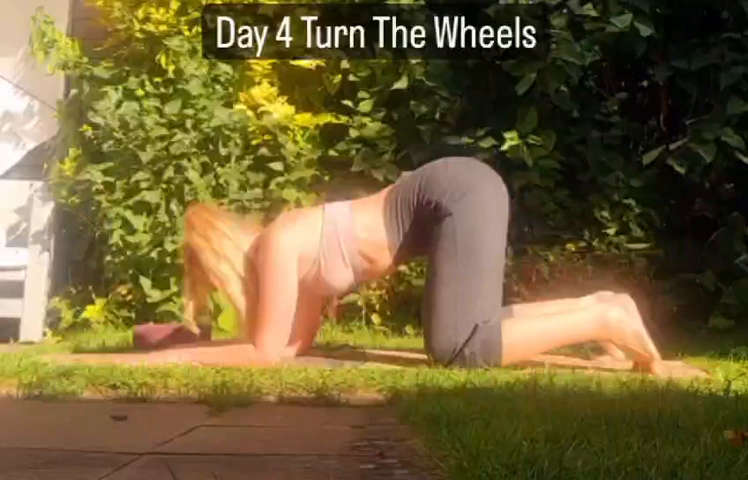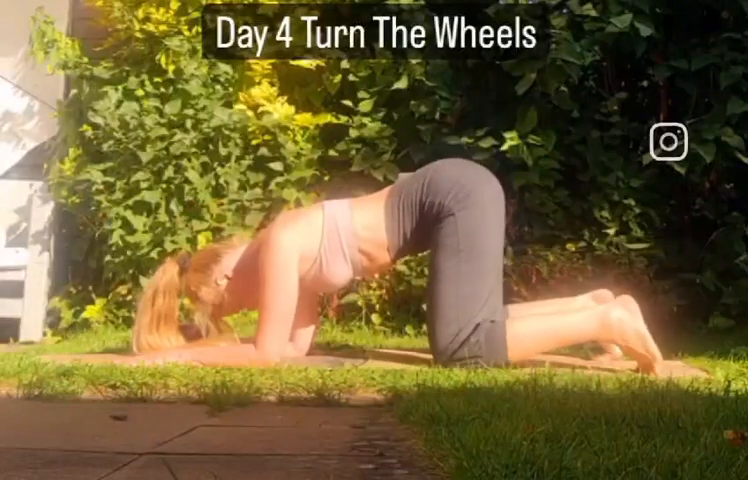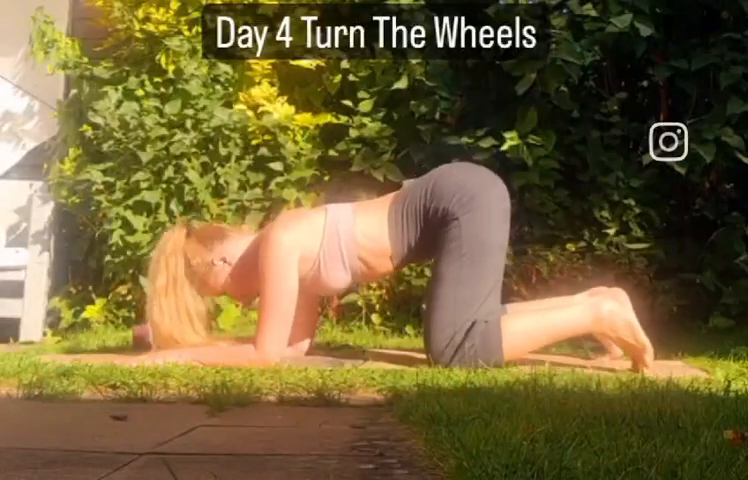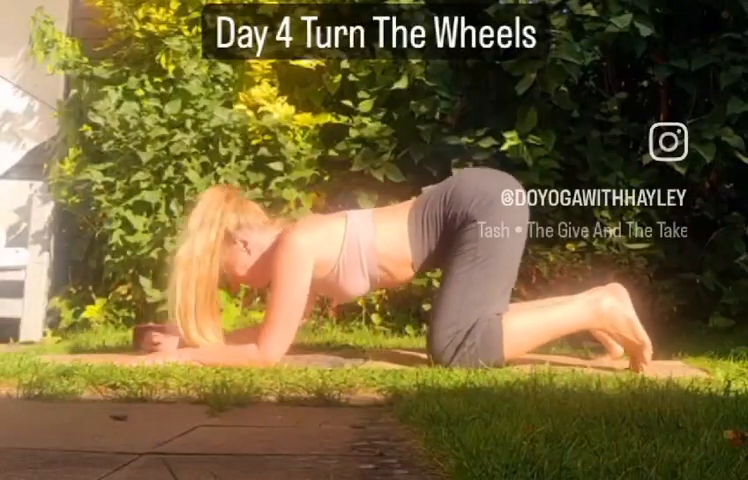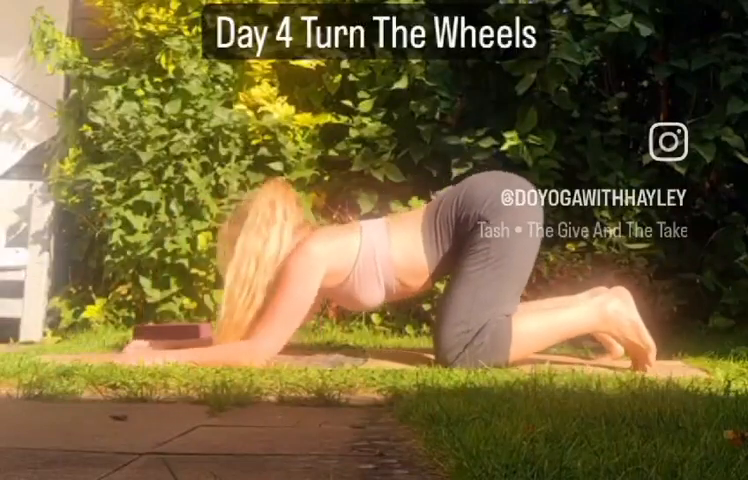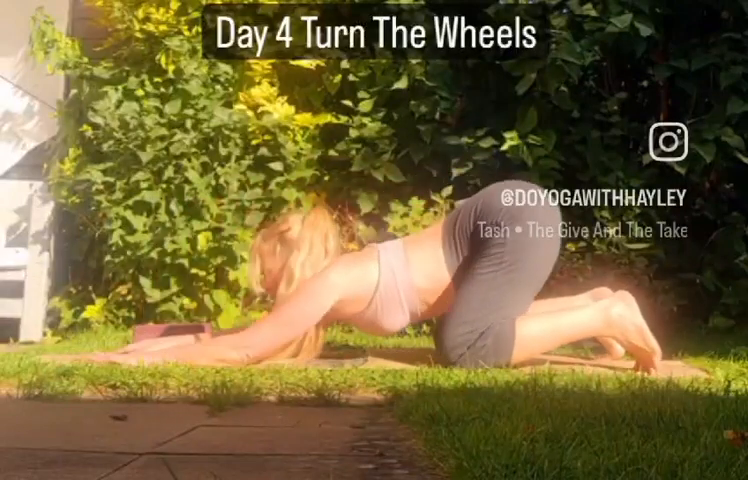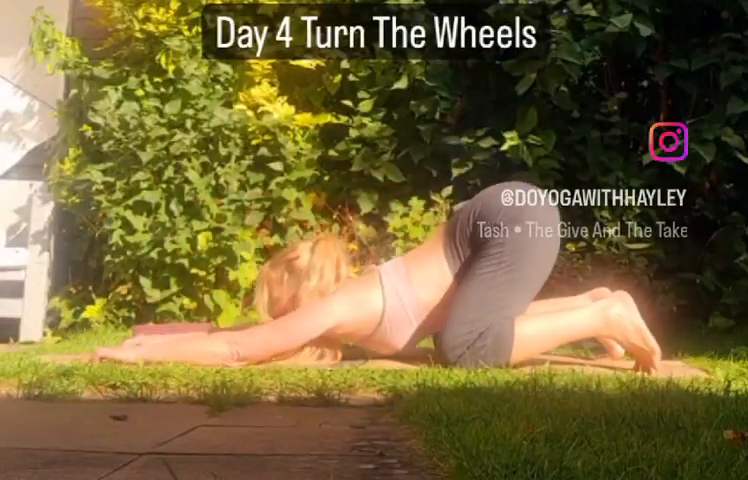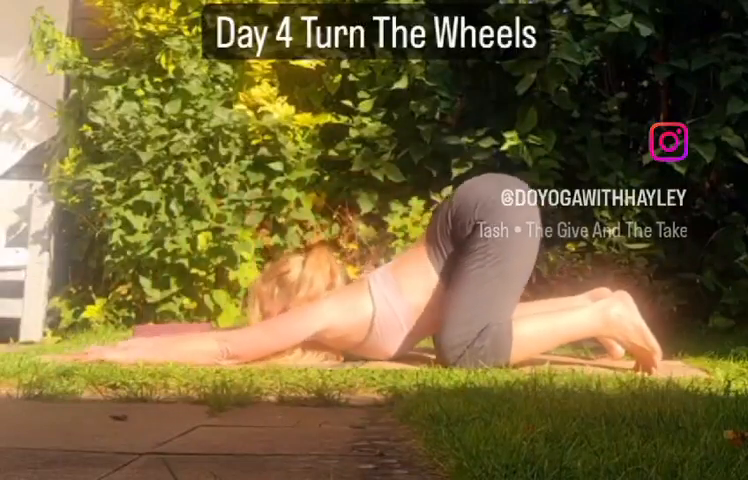
dt=0.4s
person 1, frame 1
left shoulder: (277, 248)
right shoulder: (296, 255)
left elbow: (267, 353)
right elbow: (293, 344)
left wrist: (186, 357)
right wrist: (188, 339)
left hip: (459, 192)
right hip: (459, 191)
left knee: (457, 348)
right knee: (467, 325)
left ankle: (606, 320)
right ankle: (593, 304)
person 1, frame 2
left shoulder: (277, 249)
right shoulder: (295, 259)
left elbow: (267, 354)
right elbow: (294, 346)
left wrist: (184, 356)
right wrist: (203, 341)
left hip: (458, 193)
right hip: (456, 194)
left knee: (460, 344)
right knee: (468, 321)
left ankle: (608, 321)
right ankle: (589, 303)
person 1, frame 3
left shoulder: (276, 247)
right shoulder: (294, 253)
left elbow: (267, 355)
right elbow: (295, 344)
left wrist: (183, 355)
right wrist: (195, 343)
left hip: (465, 200)
right hip: (464, 197)
left knee: (453, 348)
right knee: (468, 325)
left ankle: (598, 315)
right ankle: (592, 301)
person 1, frame 4
left shoulder: (293, 247)
right shoulder: (299, 244)
left elbow: (267, 354)
right elbow: (273, 331)
left wrist: (187, 356)
right wrist: (191, 339)
left hip: (483, 205)
right hip: (478, 202)
left knee: (454, 346)
right knee: (472, 326)
left ankle: (597, 310)
right ankle: (596, 300)
person 1, frame 5
left shoulder: (310, 255)
right shoulder: (315, 255)
left elbow: (257, 352)
right elbow: (258, 333)
left wrist: (169, 358)
right wrist: (169, 344)
left hip: (500, 209)
right hip: (493, 207)
left knee: (462, 347)
right knee: (473, 325)
left ankle: (602, 312)
right ankle: (590, 301)
person 1, frame 6
left shoulder: (331, 283)
right shoulder: (337, 282)
left elbow: (239, 350)
right elbow: (254, 336)
left wrist: (148, 359)
right wrist: (166, 341)
left hip: (518, 217)
right hip: (506, 216)
left knee: (465, 346)
right knee: (480, 323)
left ankle: (602, 317)
right ankle: (595, 301)
person 1, frame 7
left shoulder: (337, 308)
right shoulder: (346, 301)
left elbow: (235, 348)
right elbow: (241, 331)
left wrist: (142, 353)
right wrist: (160, 336)
left hip: (517, 217)
right hip: (505, 218)
left knee: (464, 347)
right knee: (481, 324)
left ankle: (604, 318)
right ankle: (593, 303)
person 1, frame 8
left shoulder: (327, 315)
right shoulder: (337, 312)
left elbow: (227, 349)
right elbow: (233, 333)
left wrist: (130, 356)
right wrist: (149, 339)
left hip: (495, 209)
right hip: (486, 211)
left knee: (465, 348)
right knee: (480, 324)
left ankle: (602, 317)
right ankle: (593, 301)
